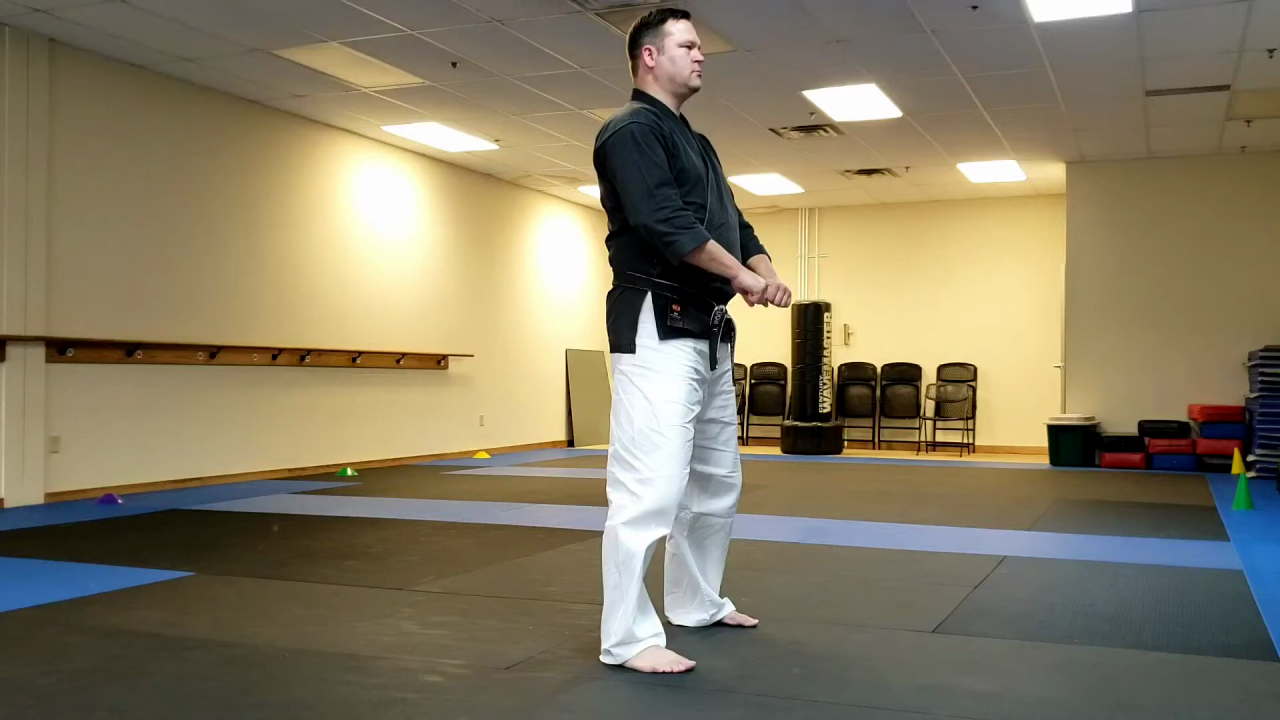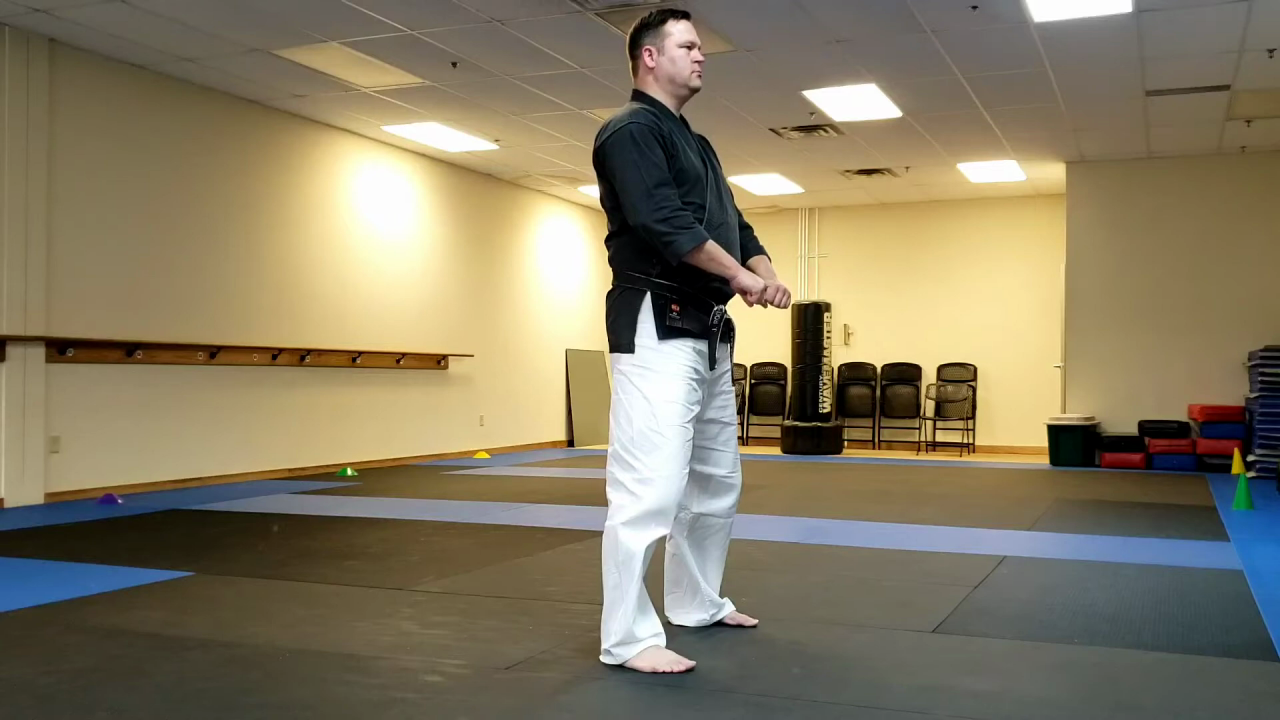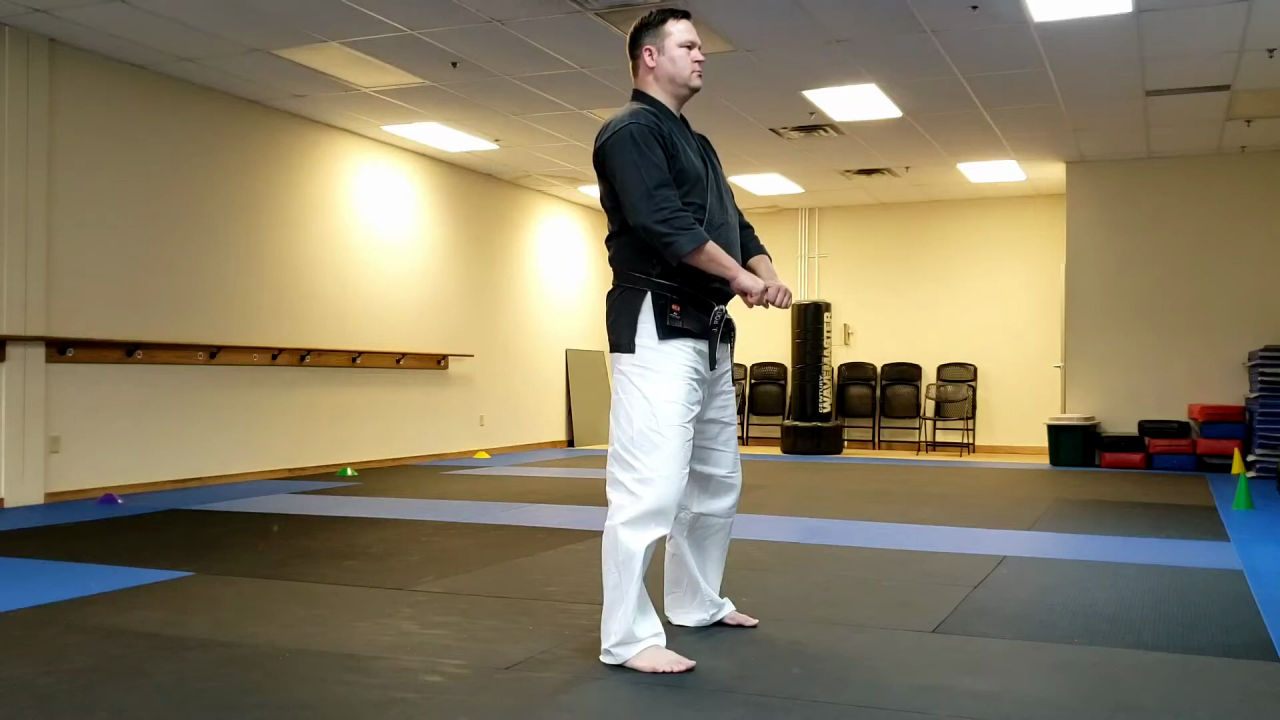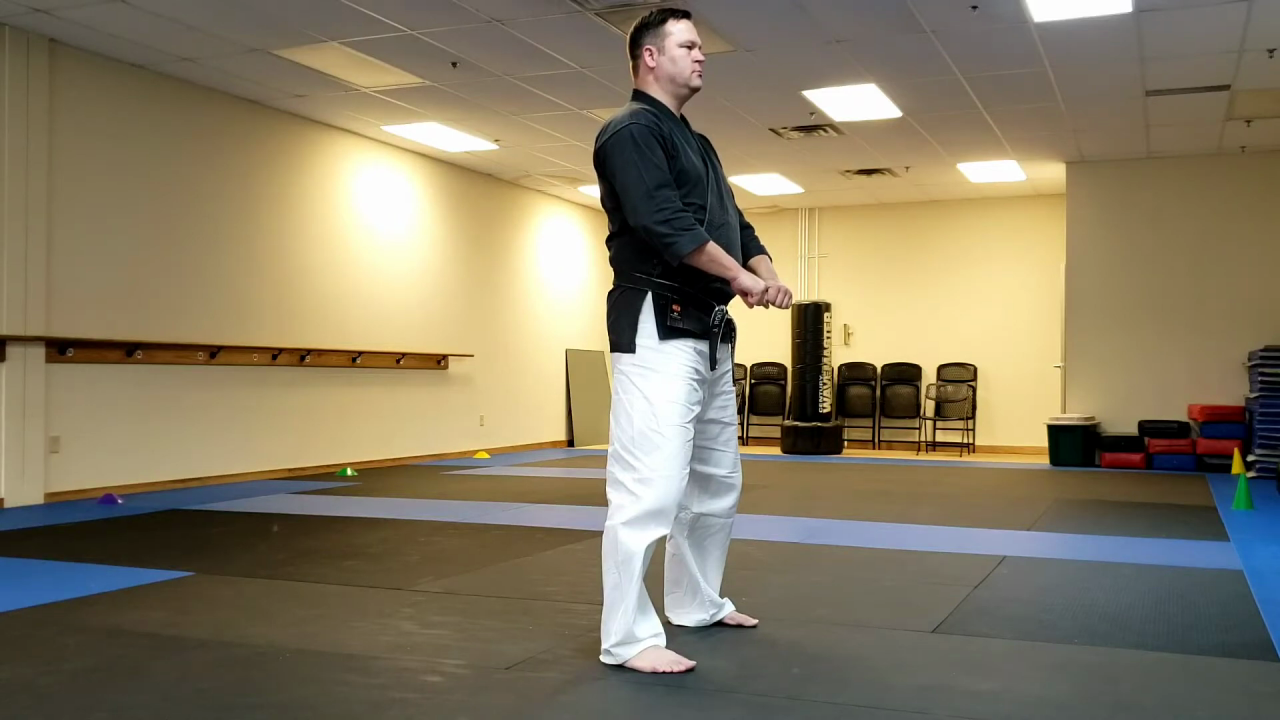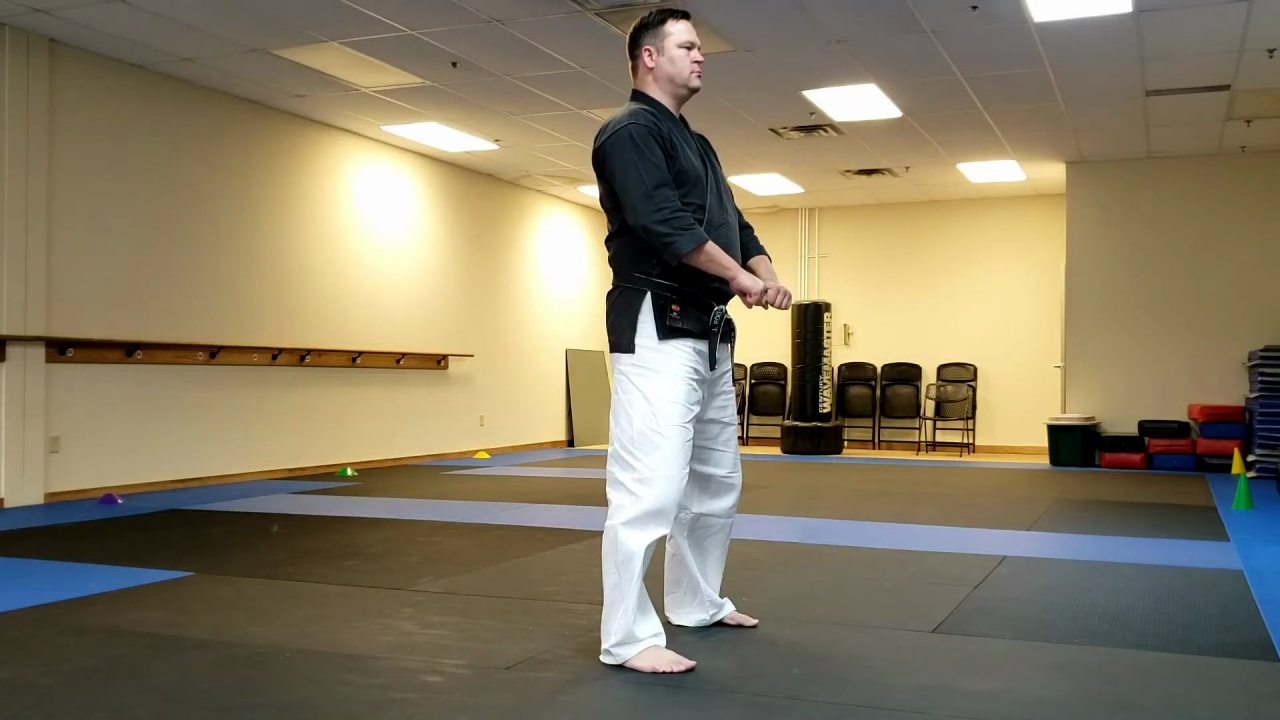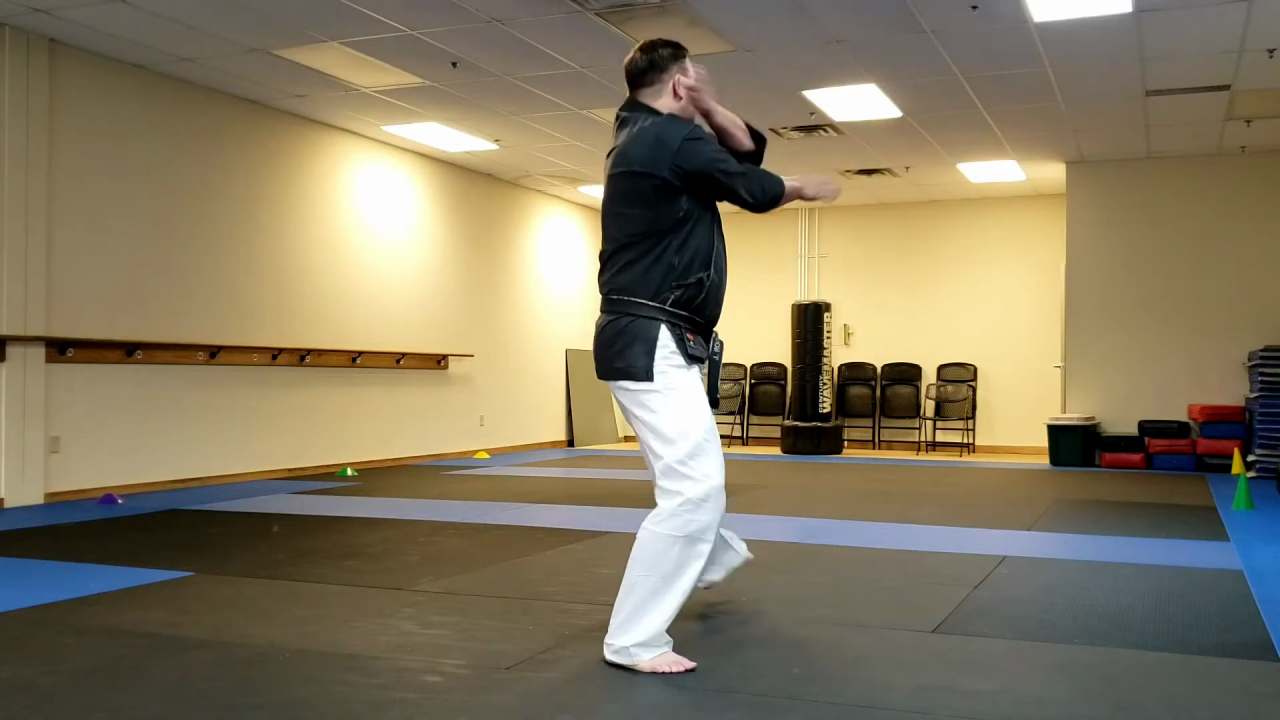
dt=0.5s
person 1, frame 1
left shoulder: (695, 144)
right shoulder: (631, 130)
left elbow: (733, 223)
right elbow: (664, 223)
left wrist: (767, 272)
right wrist: (741, 275)
left hip: (707, 329)
right hip: (658, 327)
left knee: (716, 481)
right knee: (651, 487)
left ankle: (695, 604)
right ankle: (627, 637)
person 1, frame 2
left shoulder: (694, 144)
right shoulder: (631, 131)
left elbow: (733, 223)
right elbow: (663, 222)
left wrist: (768, 274)
right wrist: (740, 275)
left hip: (706, 330)
right hip: (658, 327)
left knee: (716, 481)
right knee: (650, 487)
left ankle: (695, 604)
right ankle: (627, 637)
person 1, frame 3
left shoulder: (695, 144)
right shoulder: (631, 131)
left elbow: (733, 223)
right elbow: (664, 223)
left wrist: (768, 275)
right wrist: (740, 276)
left hip: (708, 329)
right hip: (657, 326)
left knee: (716, 481)
right knee: (651, 486)
left ankle: (696, 603)
right ankle: (627, 637)
person 1, frame 4
left shoulder: (696, 143)
right shoulder: (631, 131)
left elbow: (734, 224)
right elbow: (665, 224)
left wrist: (768, 274)
right wrist: (740, 278)
left hip: (708, 330)
right hip: (658, 327)
left knee: (716, 480)
right knee: (650, 485)
left ankle: (696, 603)
right ankle: (627, 636)
person 1, frame 5
left shoulder: (695, 145)
right shoulder: (630, 132)
left elbow: (732, 223)
right elbow: (663, 224)
left wrist: (767, 274)
right wrist: (740, 277)
left hip: (707, 329)
right hip: (656, 327)
left knee: (715, 481)
right knee: (650, 485)
left ankle: (696, 604)
right ankle: (628, 638)
person 1, frame 6
left shoulder: (646, 135)
right shoulder: (669, 138)
left elbow: (744, 153)
right elbow: (752, 187)
left wrist: (709, 110)
right wrist: (803, 187)
left hip: (656, 339)
right hip: (653, 342)
left knee: (696, 470)
right knee: (694, 485)
left ankle: (710, 556)
right ankle: (634, 640)
